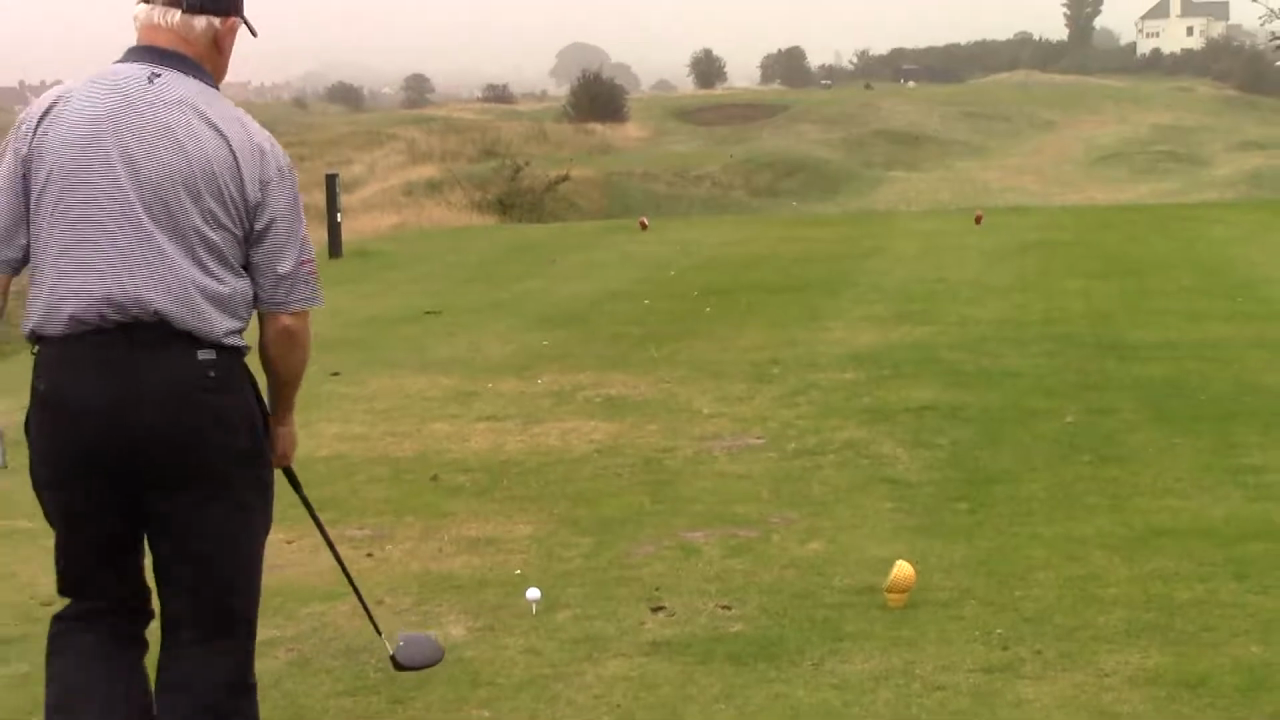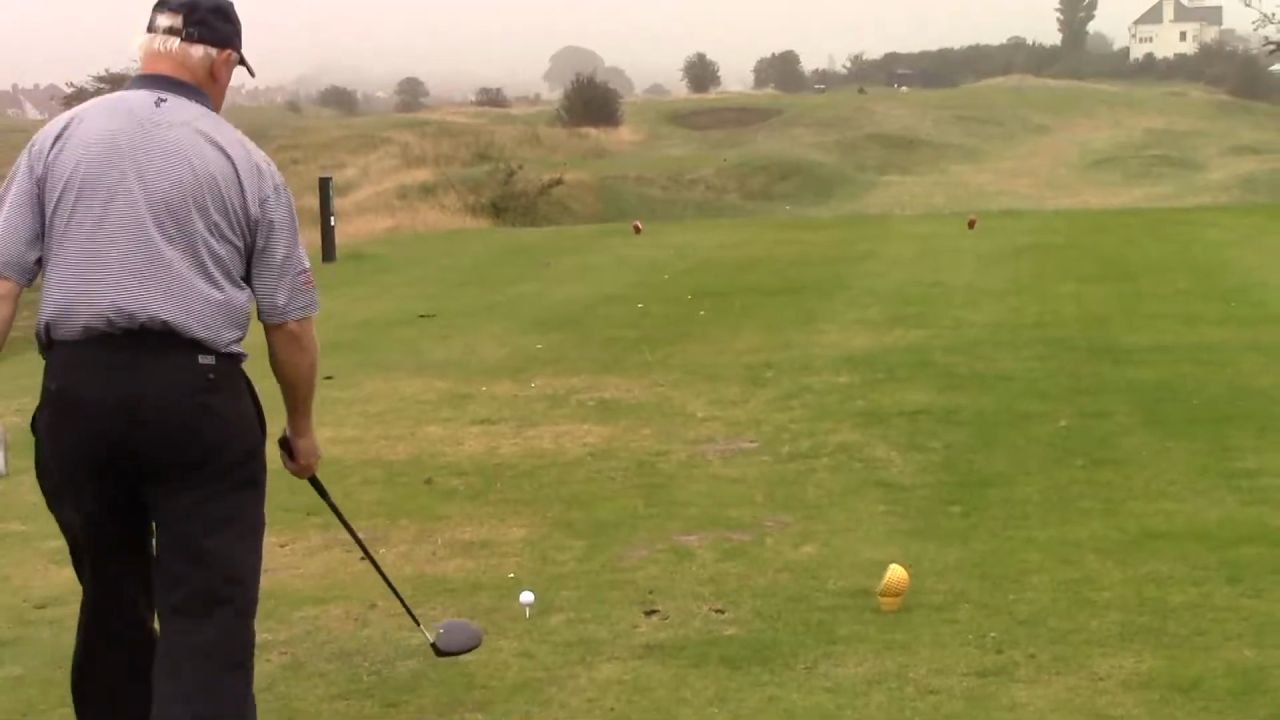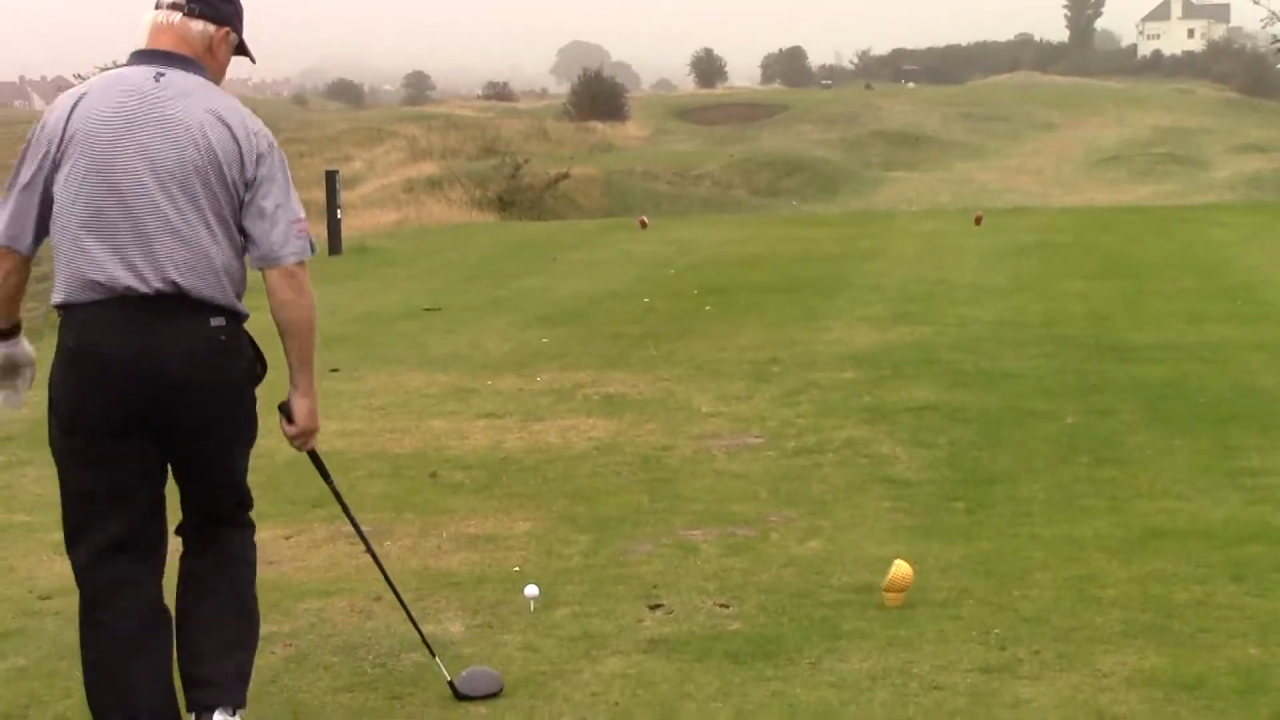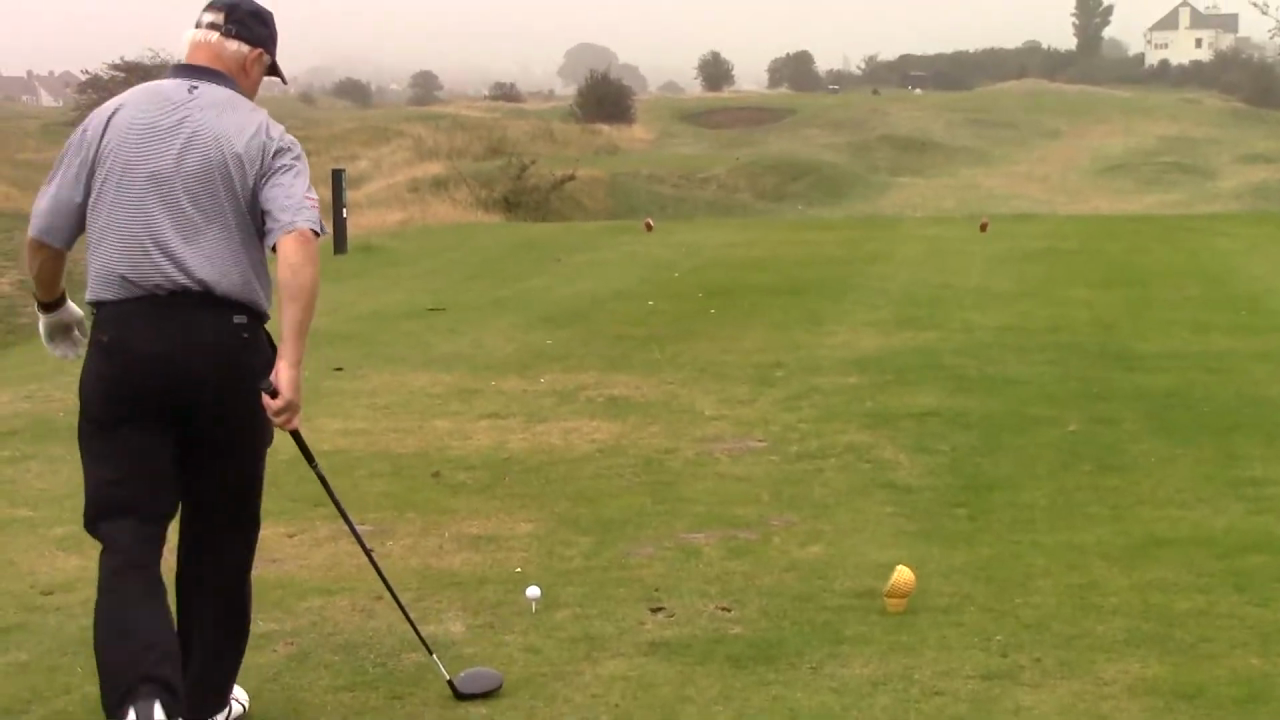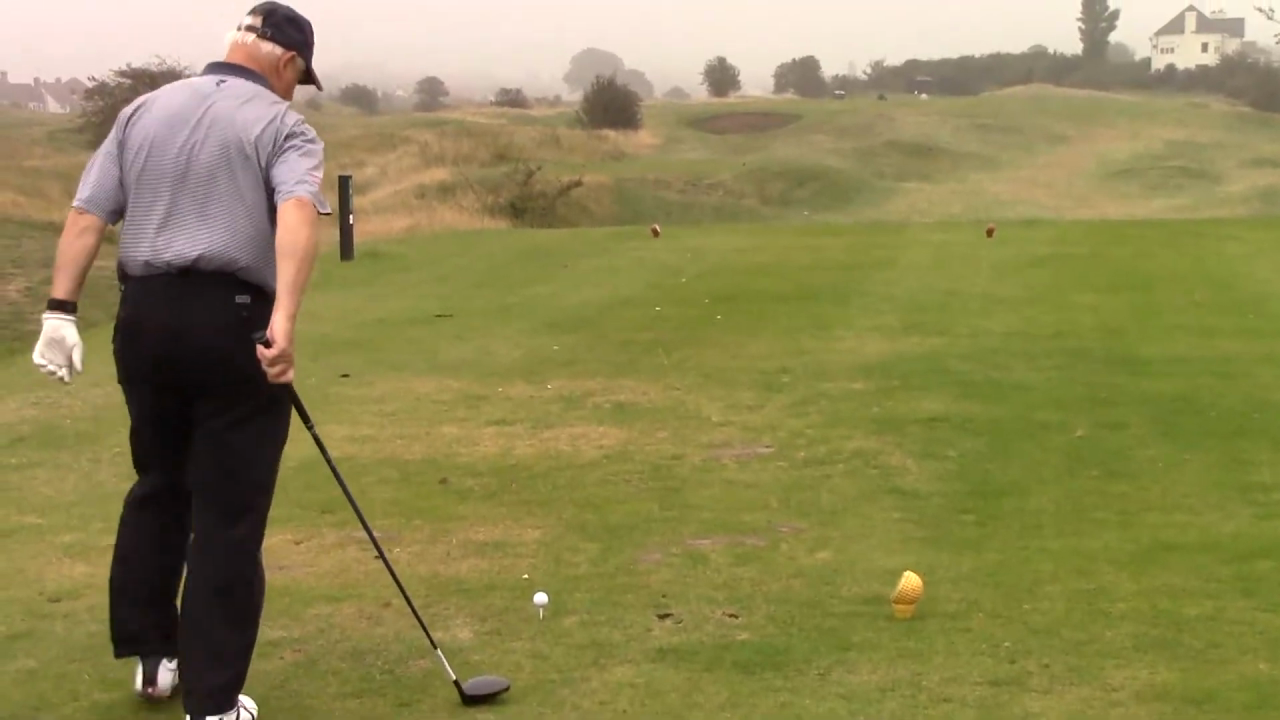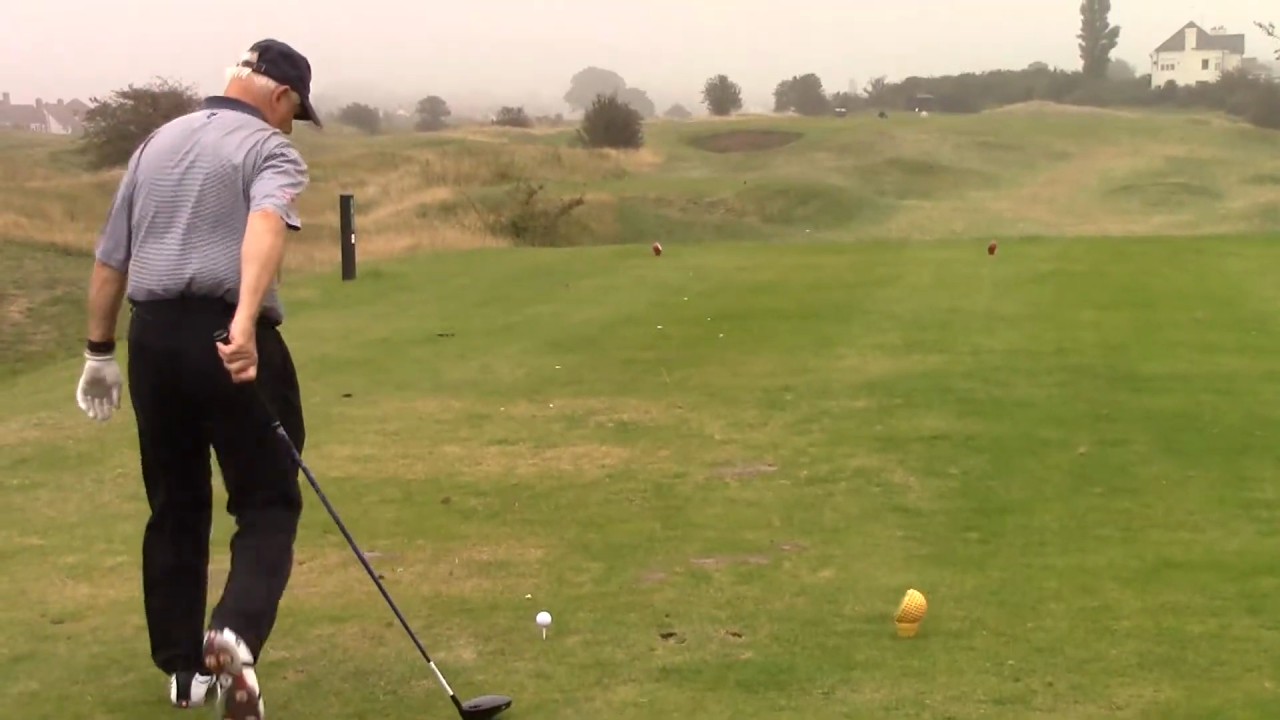
dt=0.3s
person 1, frame 1
right shoulder: (251, 146)
right elbow: (285, 319)
right wrist: (280, 418)
left hip: (71, 391)
right hip: (199, 394)
left knee: (98, 611)
right knee: (208, 626)
person 1, frame 2
left shoulder: (60, 135)
right shoulder: (246, 163)
right elbow: (289, 322)
right wrist: (301, 426)
left hip: (79, 393)
right hip: (198, 395)
left knee: (113, 594)
right knee: (211, 620)
person 1, frame 3
left shoulder: (71, 110)
right shoulder: (241, 128)
right elbow: (286, 268)
right wrist: (303, 388)
left hip: (95, 352)
right hip: (205, 353)
left knee: (114, 562)
right knee: (219, 533)
person 1, frame 4
left shoulder: (110, 117)
right shoulder: (266, 138)
left elbow: (44, 236)
right elbow: (296, 242)
left wrist: (55, 308)
right wrist: (289, 363)
left hip: (124, 343)
right hip: (225, 345)
left knee: (128, 530)
right knee: (221, 530)
person 1, frame 5
left shoulder: (144, 110)
right shoulder: (283, 125)
left elbow: (86, 214)
right elbow: (297, 212)
left wrist: (60, 312)
right wrist: (285, 318)
left hip: (145, 316)
right hip: (234, 322)
left knee: (161, 487)
right knee: (229, 512)
left ankle: (151, 651)
person 1, frame 6
left shoulder: (157, 144)
right shoulder: (272, 151)
left elbow: (109, 257)
right elbow: (265, 228)
left wrist: (99, 352)
right wrist: (246, 323)
left hip: (152, 338)
right hip: (228, 345)
left knee: (174, 508)
right knee: (266, 504)
right ankle: (232, 635)
